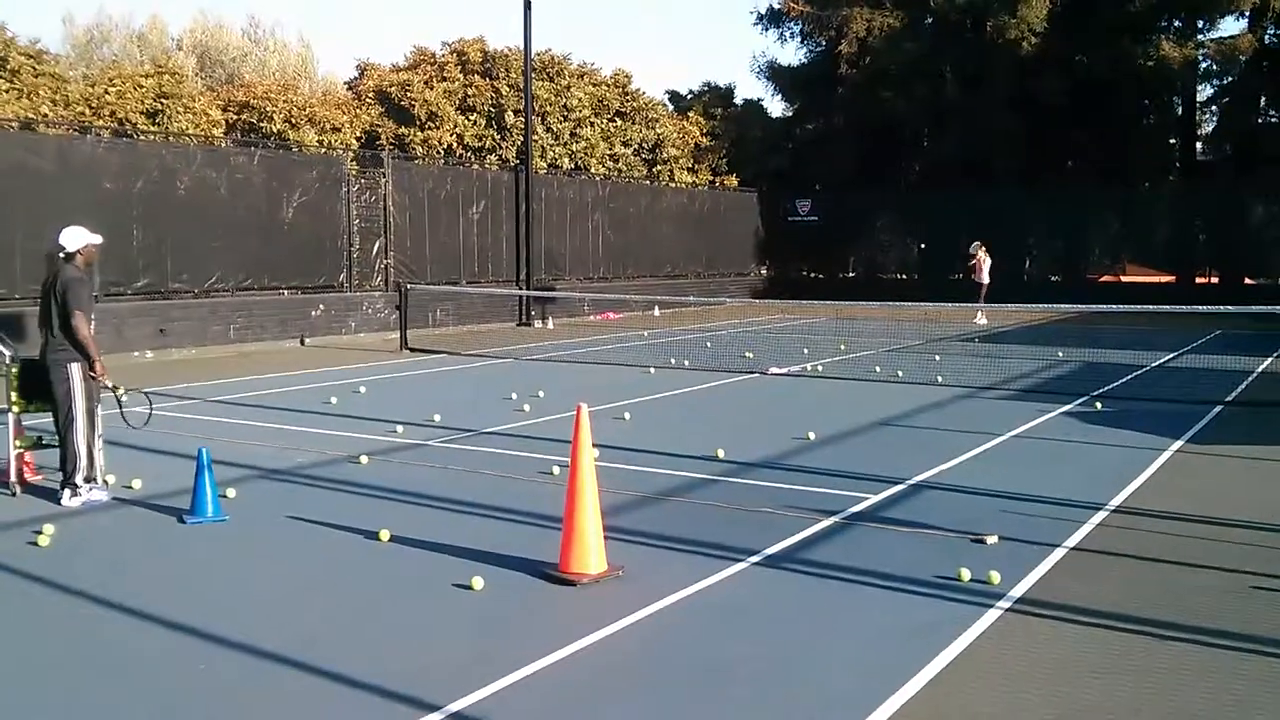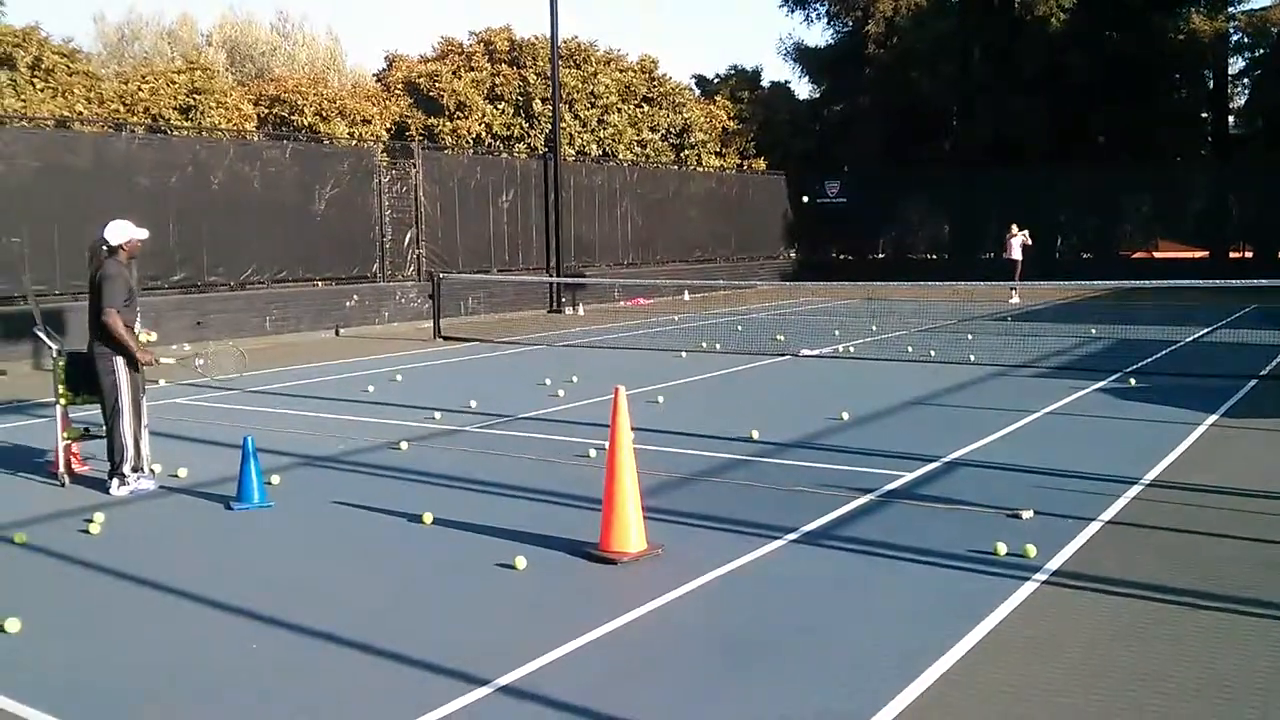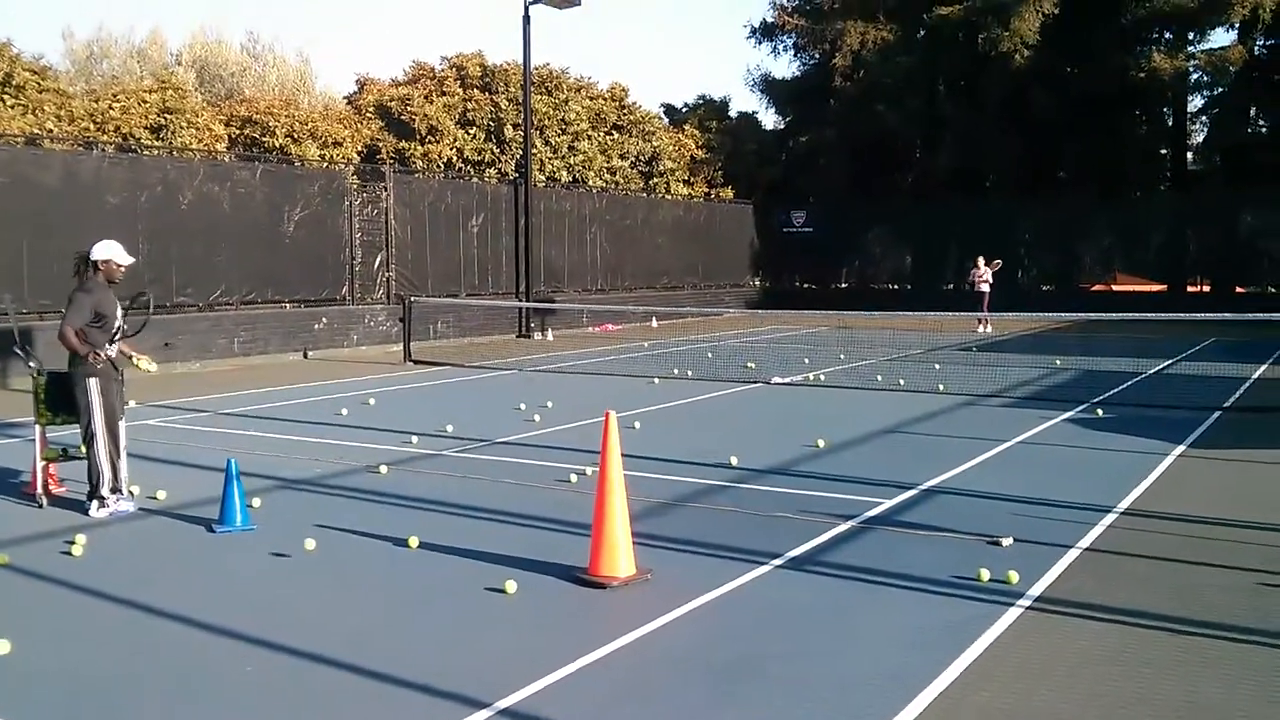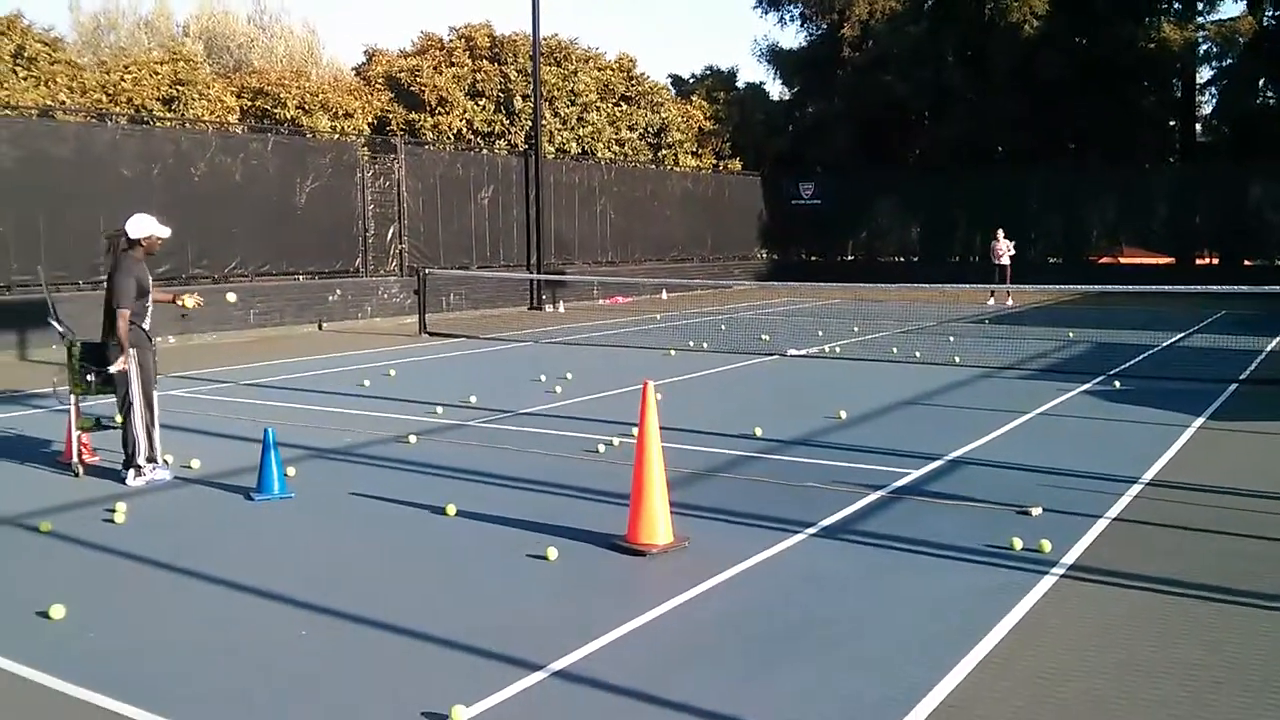
dt=0.5s
person 1, frame 1
left shoulder: (55, 277)
right shoulder: (76, 278)
left elbow: (45, 320)
right elbow: (78, 322)
right wrist: (96, 359)
left hip: (58, 358)
right hip: (72, 361)
left knee: (85, 423)
right knee: (78, 424)
left ankle: (87, 480)
right ankle: (75, 488)
person 1, frame 2
left shoulder: (107, 269)
right shoulder: (115, 273)
right elbow: (109, 317)
left wrist: (134, 339)
right wrist: (137, 350)
left hip: (116, 352)
right hip: (116, 354)
left knee: (132, 413)
right knee: (124, 416)
left ankle: (133, 470)
right ankle: (122, 478)
person 1, frame 3
left shoulder: (107, 291)
right shoulder: (86, 293)
right elbow: (66, 330)
left wrist: (130, 353)
right wrist: (87, 352)
left hip: (109, 373)
right hip: (92, 375)
left knee: (114, 434)
right knee: (101, 436)
left ankle: (113, 491)
right ankle: (102, 500)
person 1, frame 4
left shoulder: (136, 263)
right shoulder: (126, 269)
right elbow: (121, 316)
left wrist: (175, 298)
right wrist: (123, 352)
left hip: (140, 343)
right hip: (130, 346)
left knee: (145, 405)
right knee: (138, 406)
left ankle: (142, 460)
right ankle: (138, 469)
